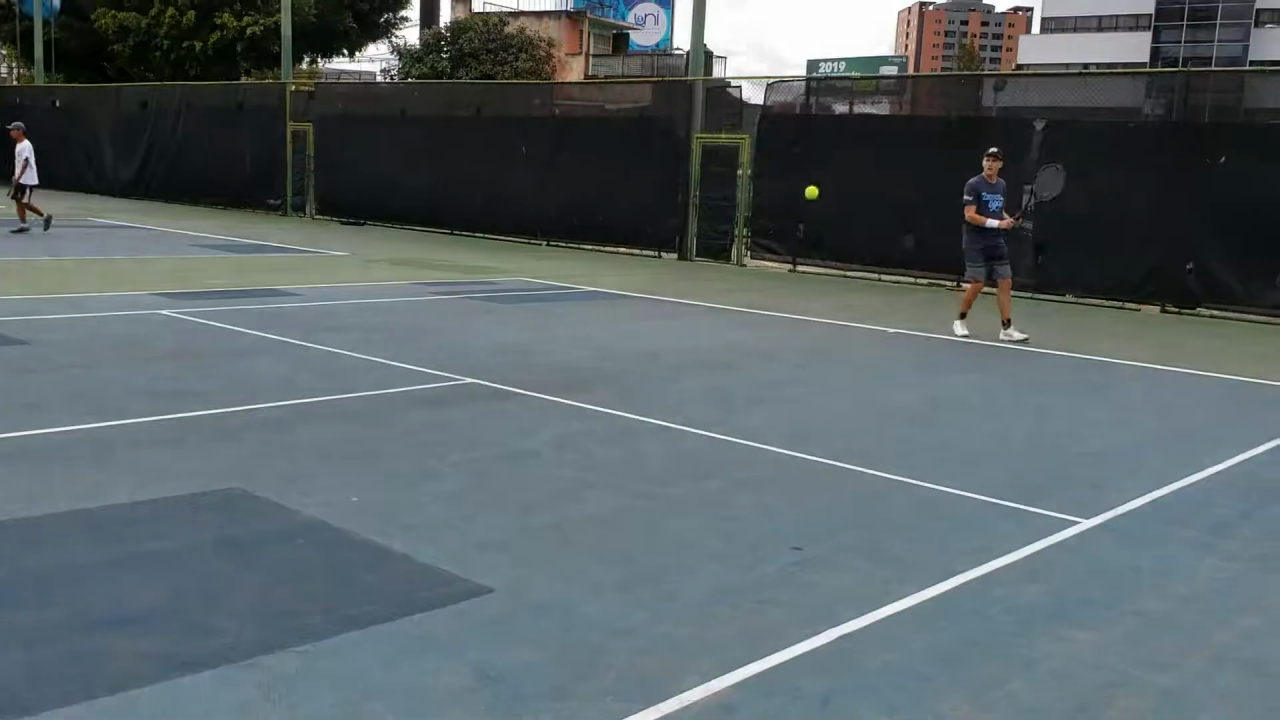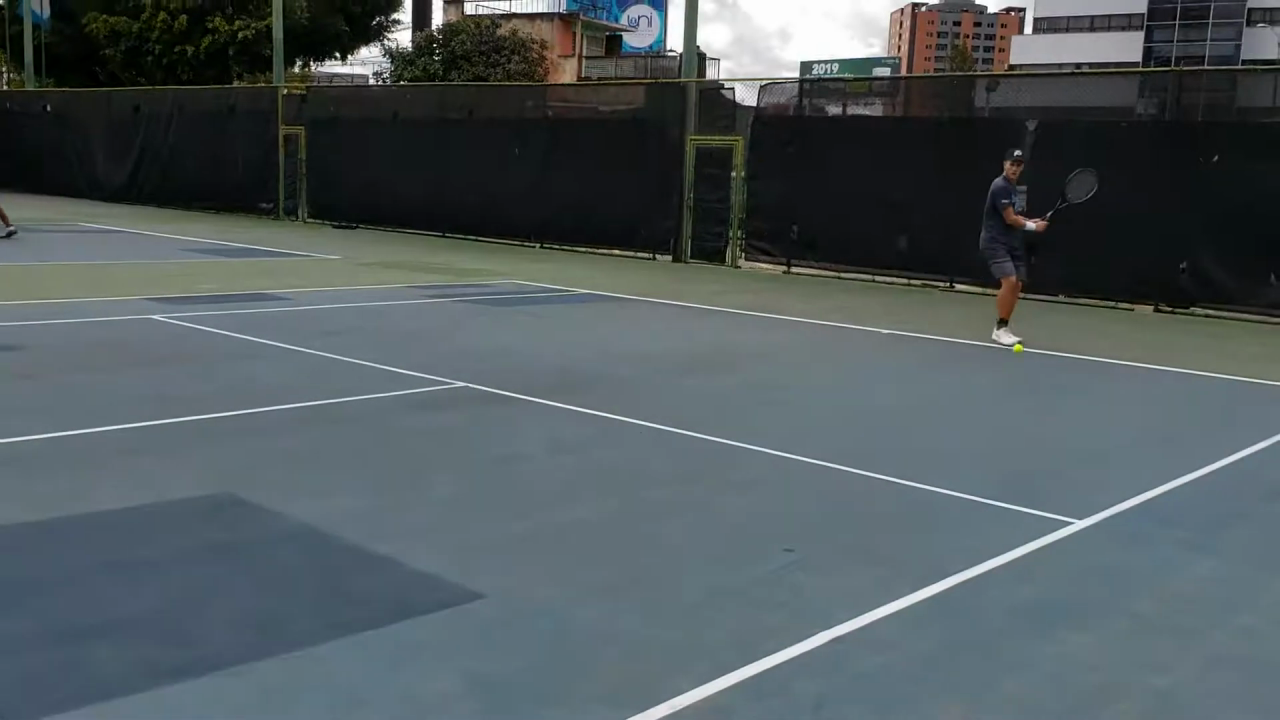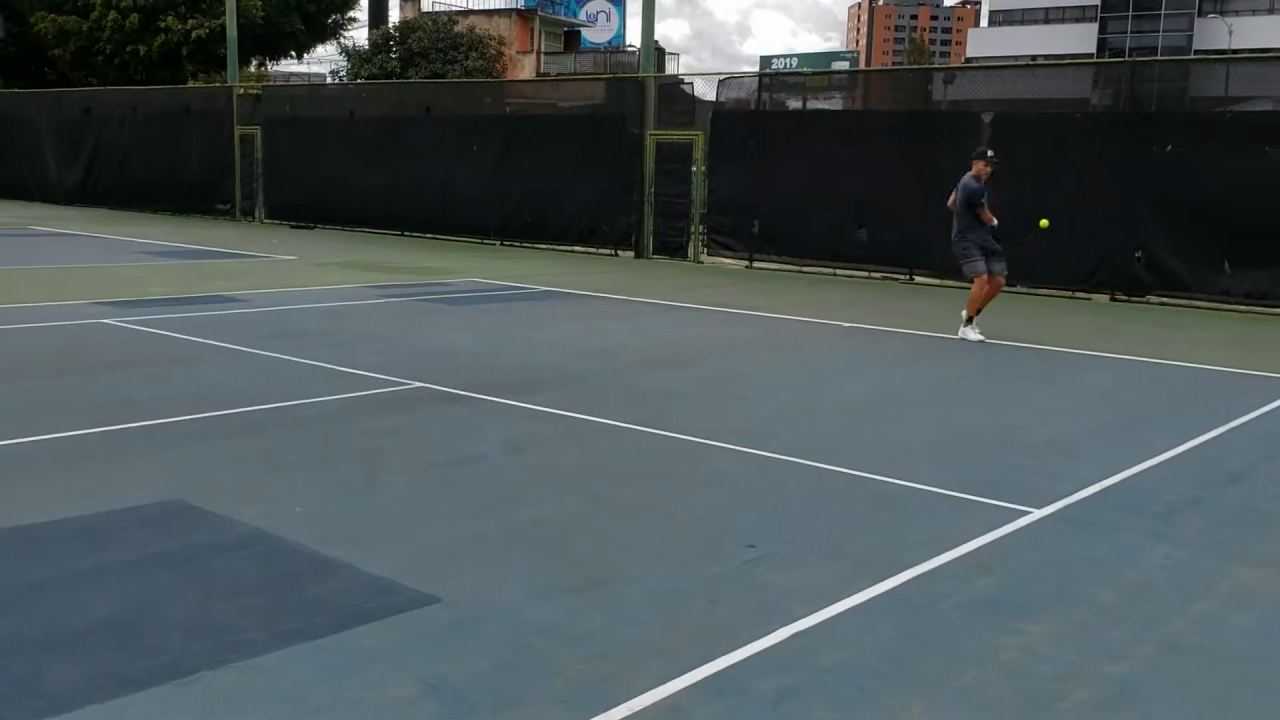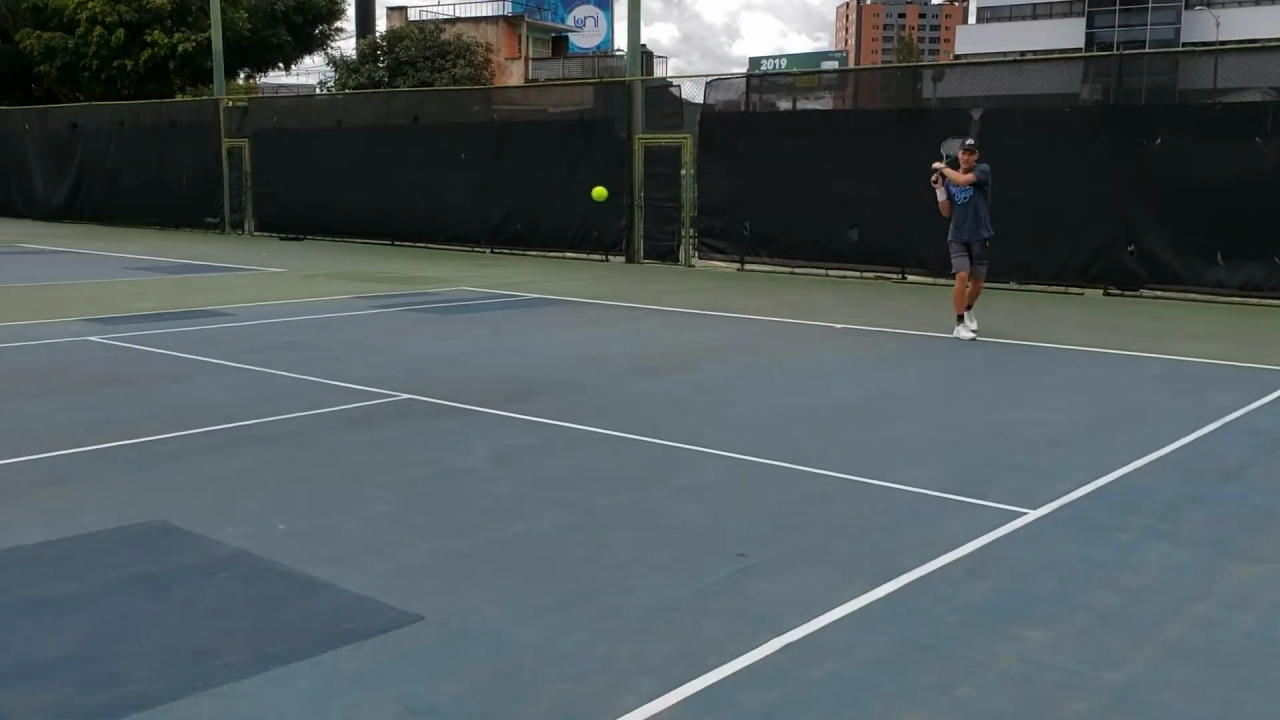
dt=0.3s
person 1, frame 1
left shoulder: (1002, 185)
right shoulder: (974, 185)
right elbow: (970, 216)
left wrist: (1008, 219)
right wrist: (995, 223)
left hip: (997, 243)
right hip: (976, 243)
left knee: (1005, 284)
right knee: (977, 285)
left ankle: (1007, 329)
right ankle: (960, 320)
person 1, frame 2
left shoulder: (1011, 184)
right shoulder: (1000, 186)
right elbow: (1010, 219)
left wrist: (1031, 220)
right wrist: (1033, 227)
left hip: (1012, 243)
right hip: (994, 242)
left knee: (1017, 286)
right knee: (1009, 281)
left ankle: (1002, 328)
right ankle: (1001, 329)
person 1, frame 3
left shoulder: (971, 181)
right shoulder: (974, 187)
left elbow: (951, 202)
right elbow: (987, 219)
right wrist: (995, 221)
left hip: (984, 239)
right hip: (966, 242)
left knee: (998, 282)
right knee: (981, 281)
left ankle: (971, 314)
right ankle: (966, 326)
person 1, frame 4
left shoulder: (983, 170)
right shoulder: (947, 179)
left elbow: (962, 180)
right elbow: (946, 213)
left wrist: (943, 168)
right wrist: (938, 188)
left hip: (980, 235)
right hip: (957, 237)
left knee: (977, 281)
right knee: (962, 277)
left ankle: (968, 310)
right ankle: (960, 325)
